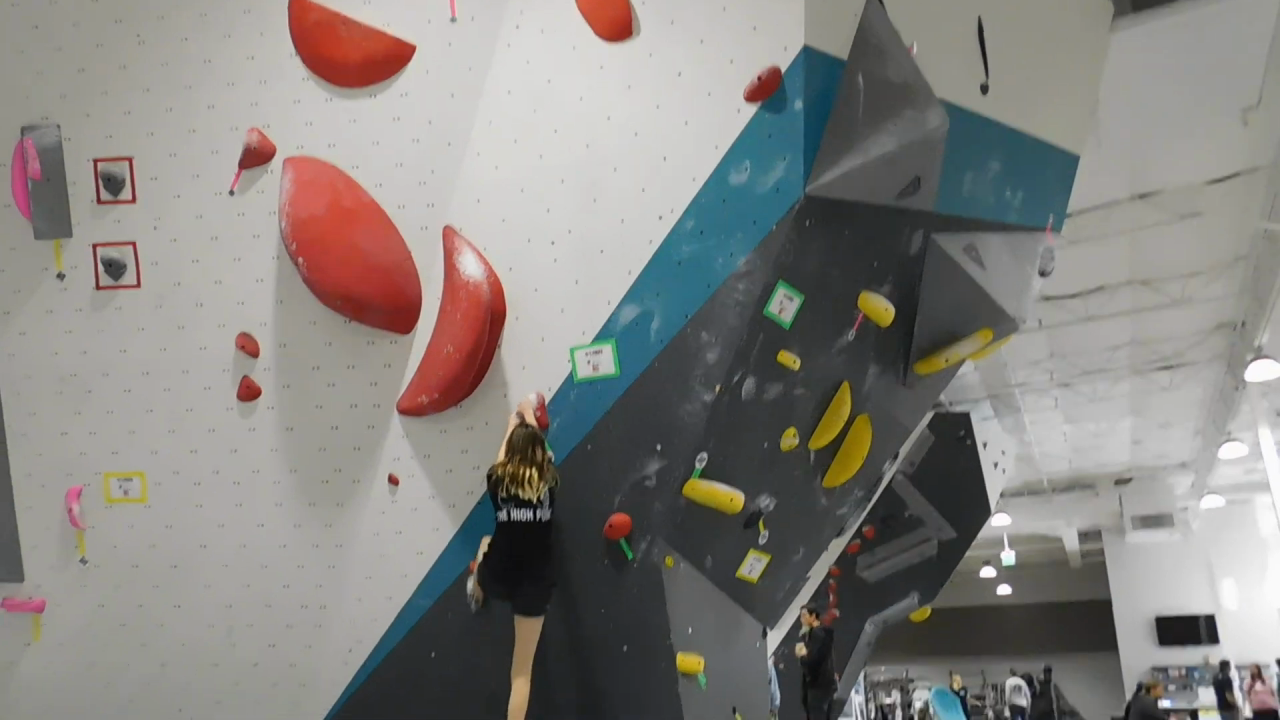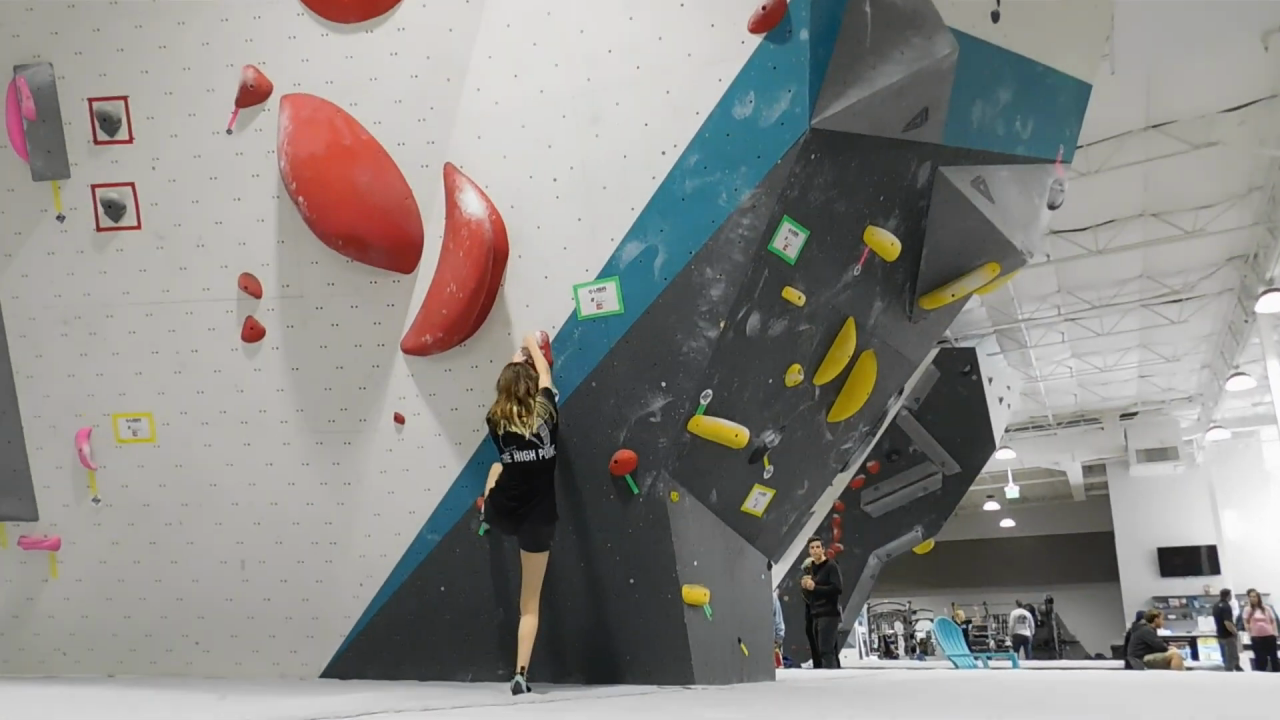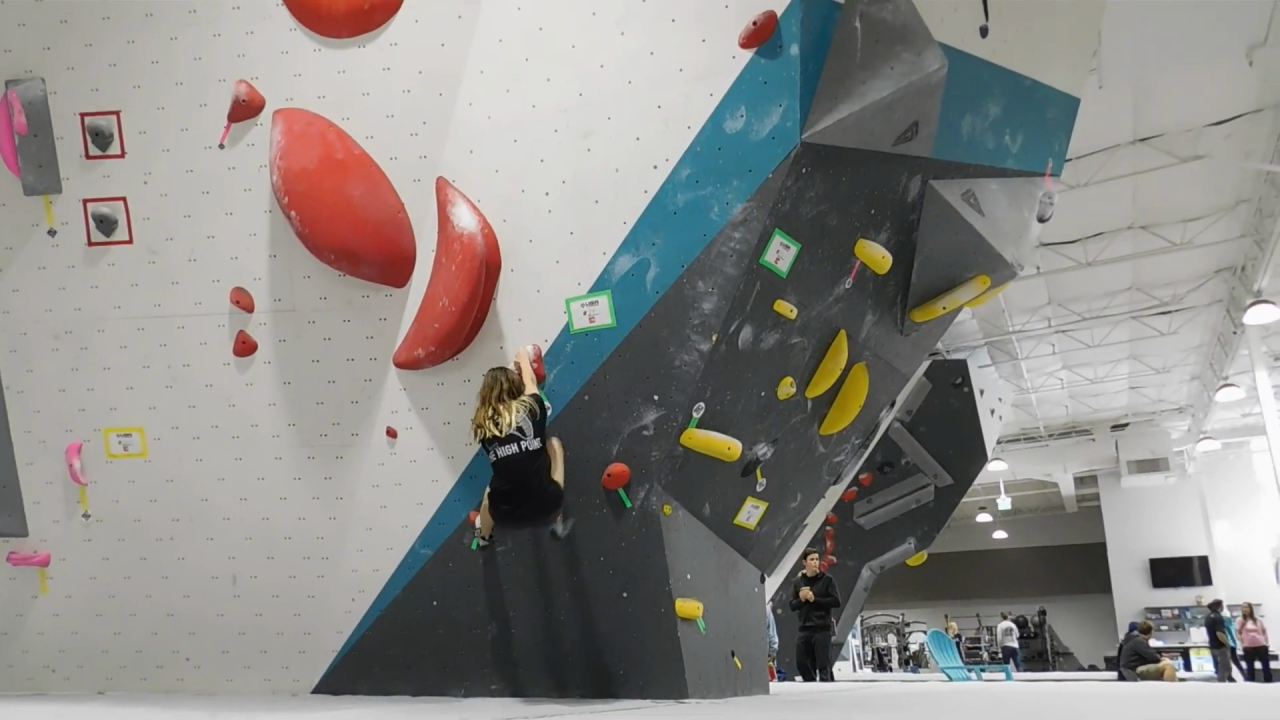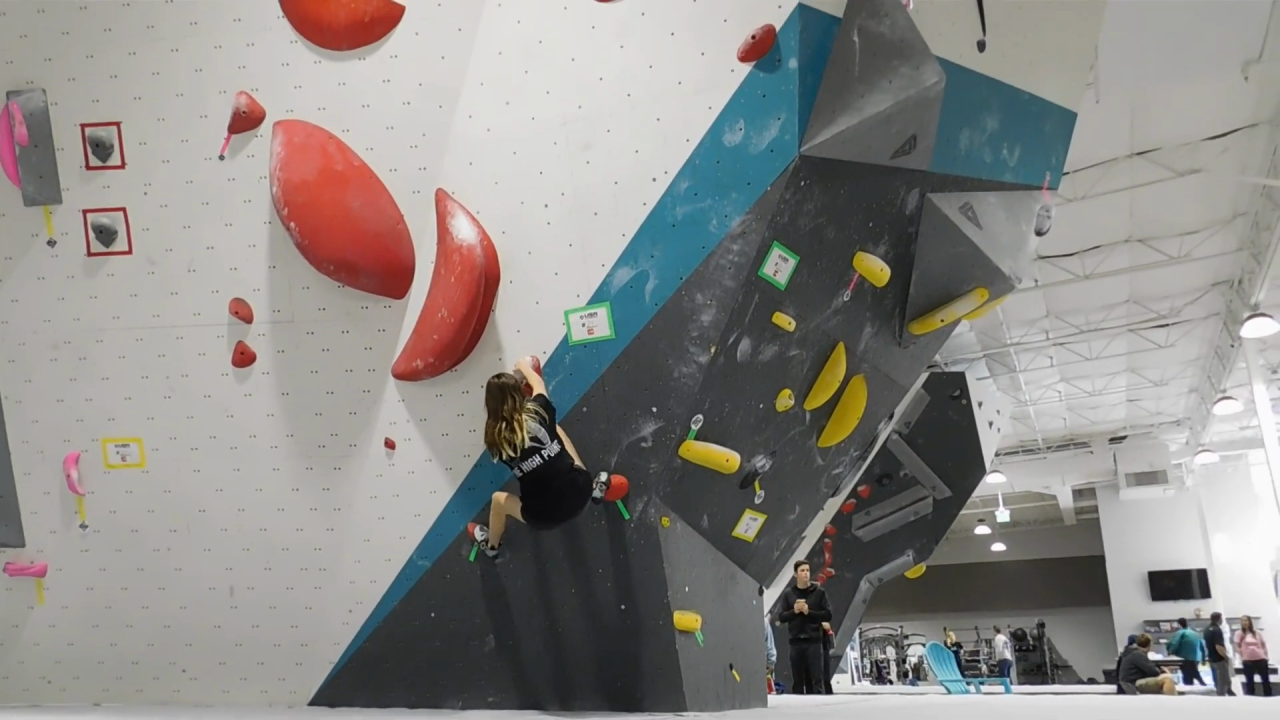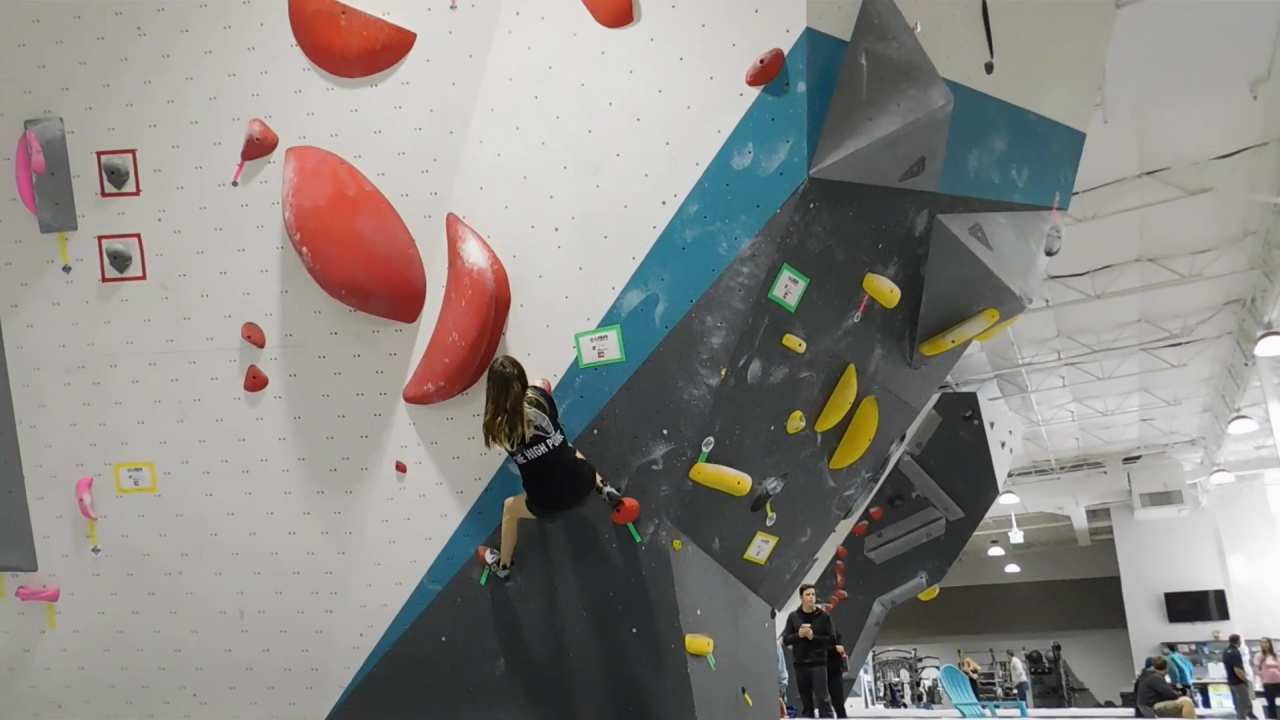
dt=0.5s
person 1, frame 1
left shoulder: (498, 479)
right shoulder: (549, 478)
left elbow: (503, 455)
right elbow: (537, 446)
left wrist: (513, 425)
right wrist: (530, 417)
left hip: (497, 578)
right hip: (536, 585)
right knee: (522, 670)
left ankle: (475, 594)
person 1, frame 2
left shoulder: (497, 419)
right shoulder: (546, 410)
left elbow: (505, 416)
right elbow: (545, 375)
left wrist: (516, 361)
right wrist: (534, 348)
left hip: (501, 513)
right hip: (539, 518)
right knee: (530, 601)
left ankle: (485, 518)
right ankle: (520, 675)
person 1, frame 3
left shoulder: (482, 424)
right shoulder: (530, 407)
right elbow: (530, 384)
right wrist: (524, 362)
left hip: (505, 514)
right hip: (545, 505)
right knee: (554, 443)
left ankle: (485, 535)
right ankle: (557, 521)
person 1, frame 4
left shoulder: (494, 437)
right shoulder: (537, 410)
right elbow: (539, 384)
right wrist: (524, 367)
left hip: (544, 517)
right hip: (581, 491)
left knee: (498, 500)
left ankle: (491, 545)
right ankle: (594, 487)
person 1, frame 5
left shoulder: (495, 424)
right shoulder: (537, 396)
left hip: (548, 503)
right hip: (582, 482)
left knee: (510, 508)
left ankle: (502, 565)
right ankle: (603, 487)
